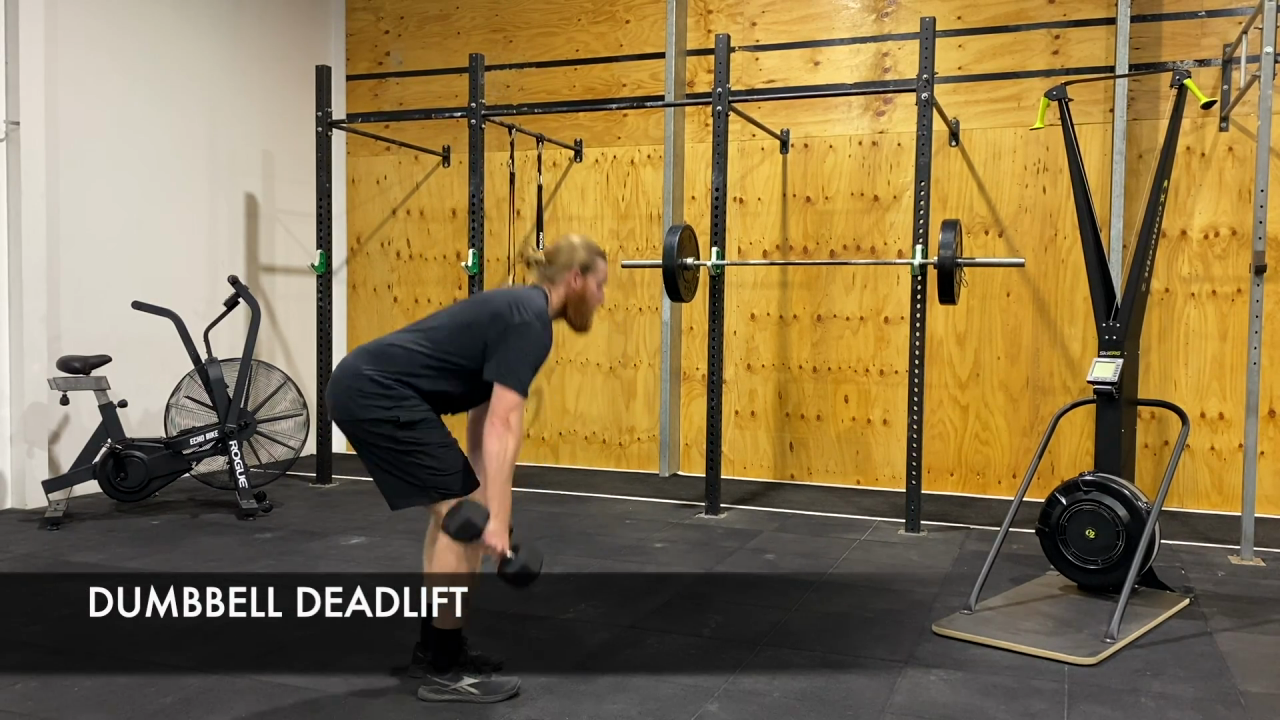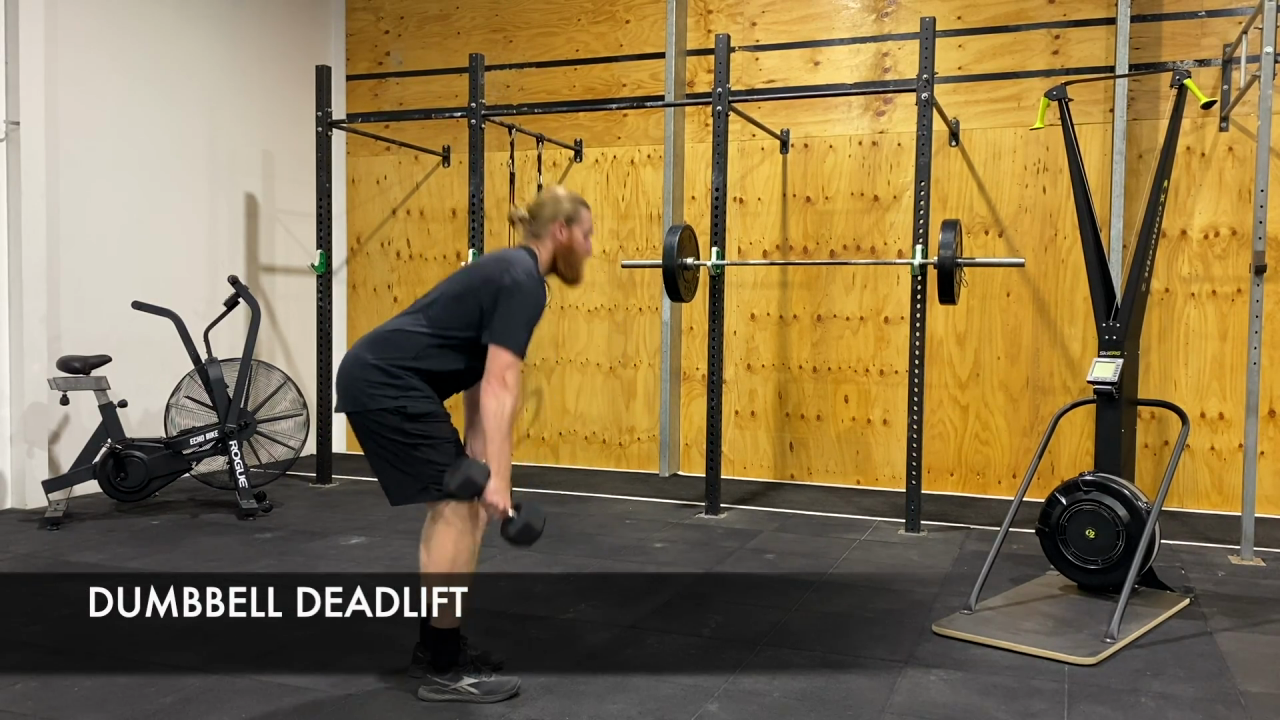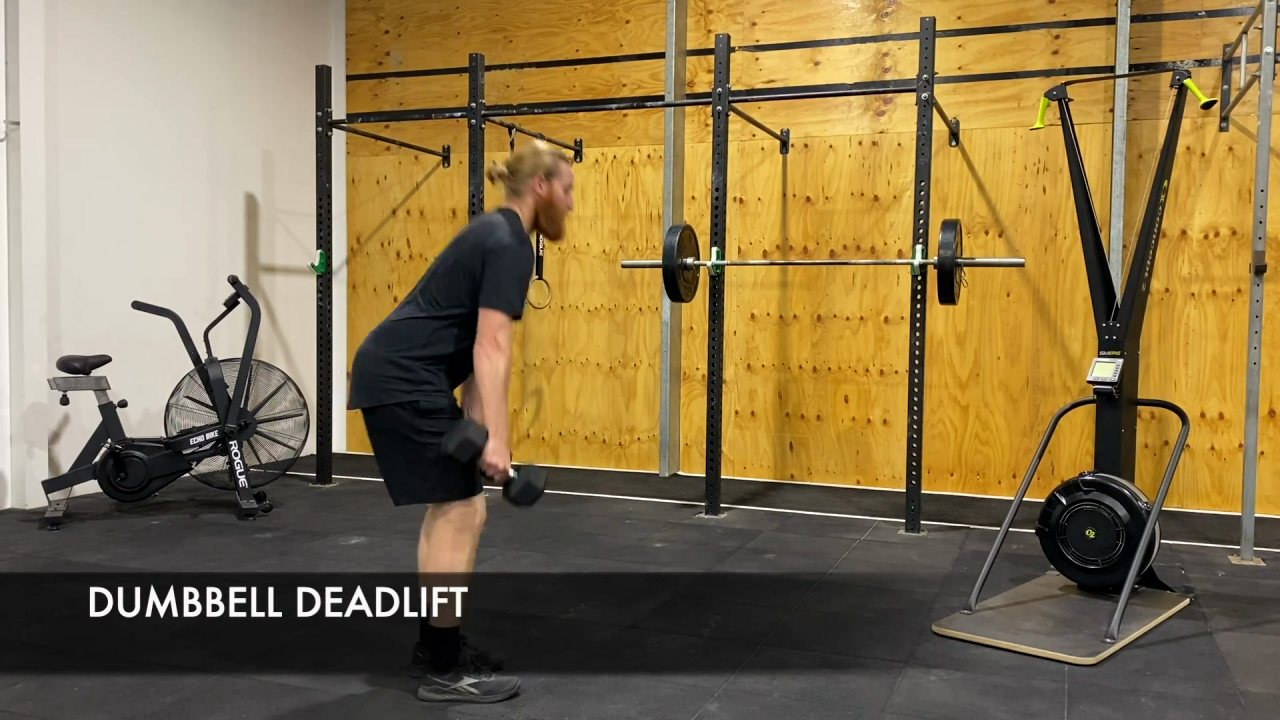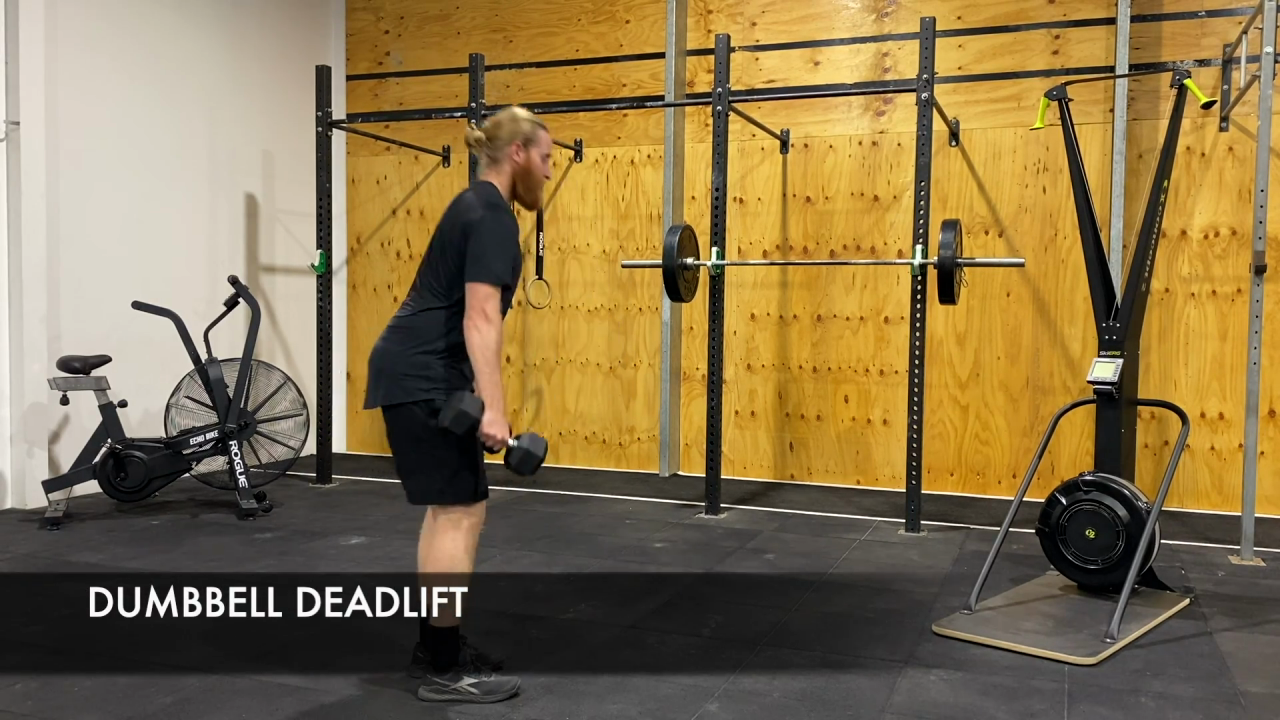
dt=0.1s
person 1, frame 1
left shoulder: (514, 310)
right shoulder: (530, 324)
left elbow: (485, 414)
right elbow: (503, 426)
left wrist: (477, 492)
right wrist: (497, 522)
left hip: (371, 388)
right hip: (377, 394)
left knee: (457, 509)
left ankle: (437, 645)
right ankle: (443, 665)
person 1, frame 2
left shoulder: (510, 272)
right shoulder: (523, 283)
left elbow: (482, 378)
right elbow: (500, 386)
left wrist: (475, 459)
right wrist: (498, 480)
left hip: (377, 376)
right hip: (385, 383)
left knee: (455, 504)
right knee: (459, 511)
left ankle: (437, 646)
right ankle: (444, 666)
person 1, frame 3
left shoulder: (493, 236)
right shoulder: (510, 243)
left elbow: (477, 339)
right elbow: (493, 347)
left wrist: (475, 425)
right wrist: (497, 441)
left hip: (399, 371)
right hip: (405, 379)
left knee: (450, 508)
right knee: (457, 512)
left ankle: (437, 645)
right ankle: (442, 666)
person 1, frame 4
left shoulder: (479, 206)
right shoulder: (491, 213)
right elbow: (481, 318)
left wrist: (475, 399)
right wrist: (494, 408)
left hip: (414, 369)
right hip: (422, 376)
left knee: (450, 506)
right knee: (460, 511)
left ankle: (437, 645)
right ankle: (442, 665)
